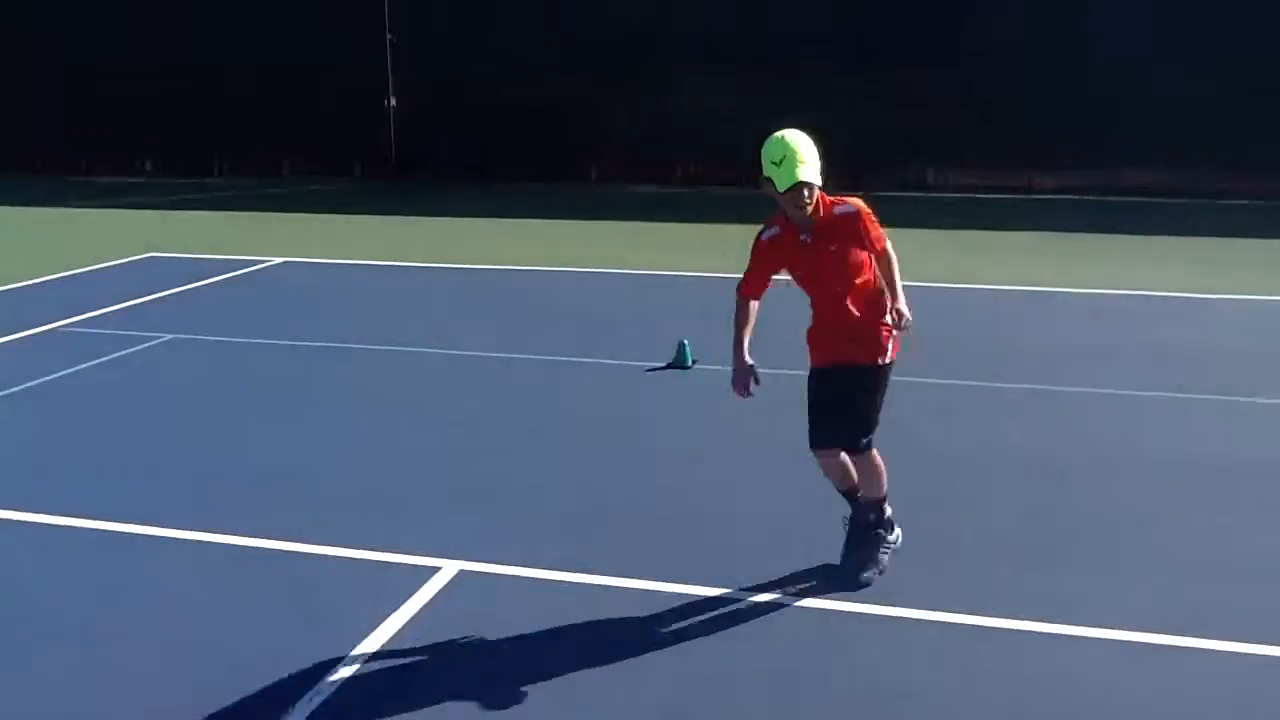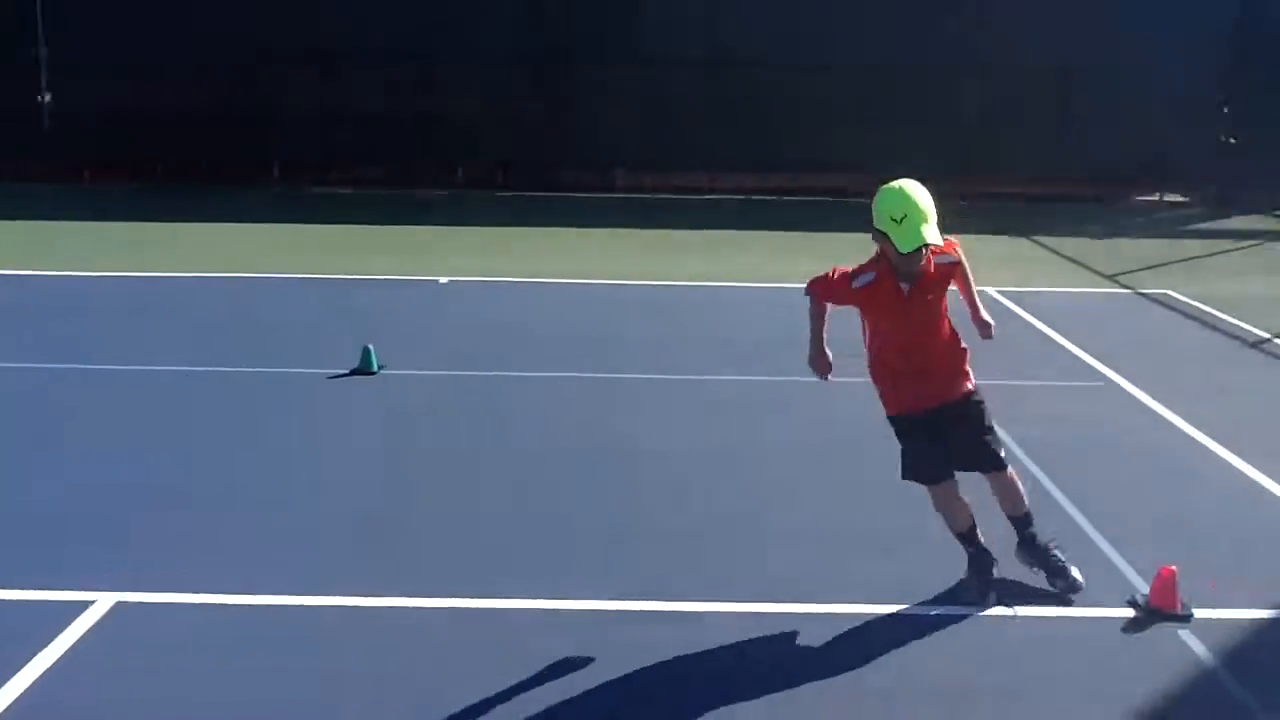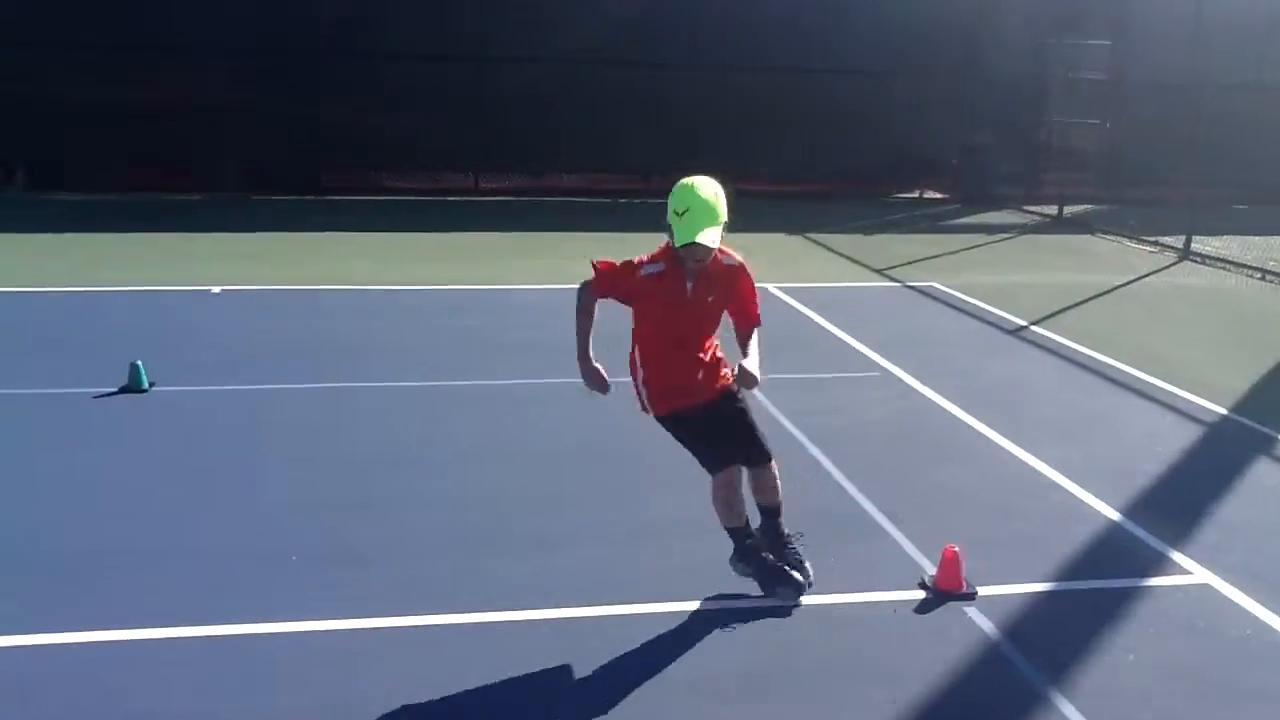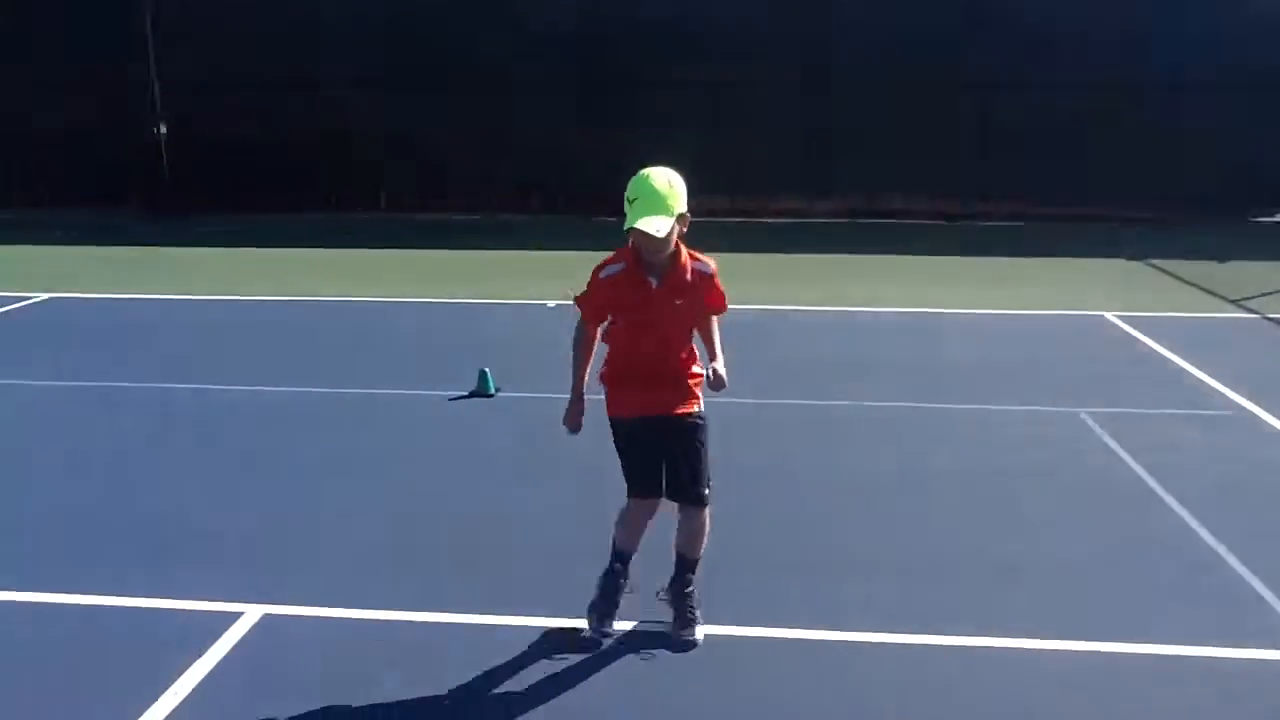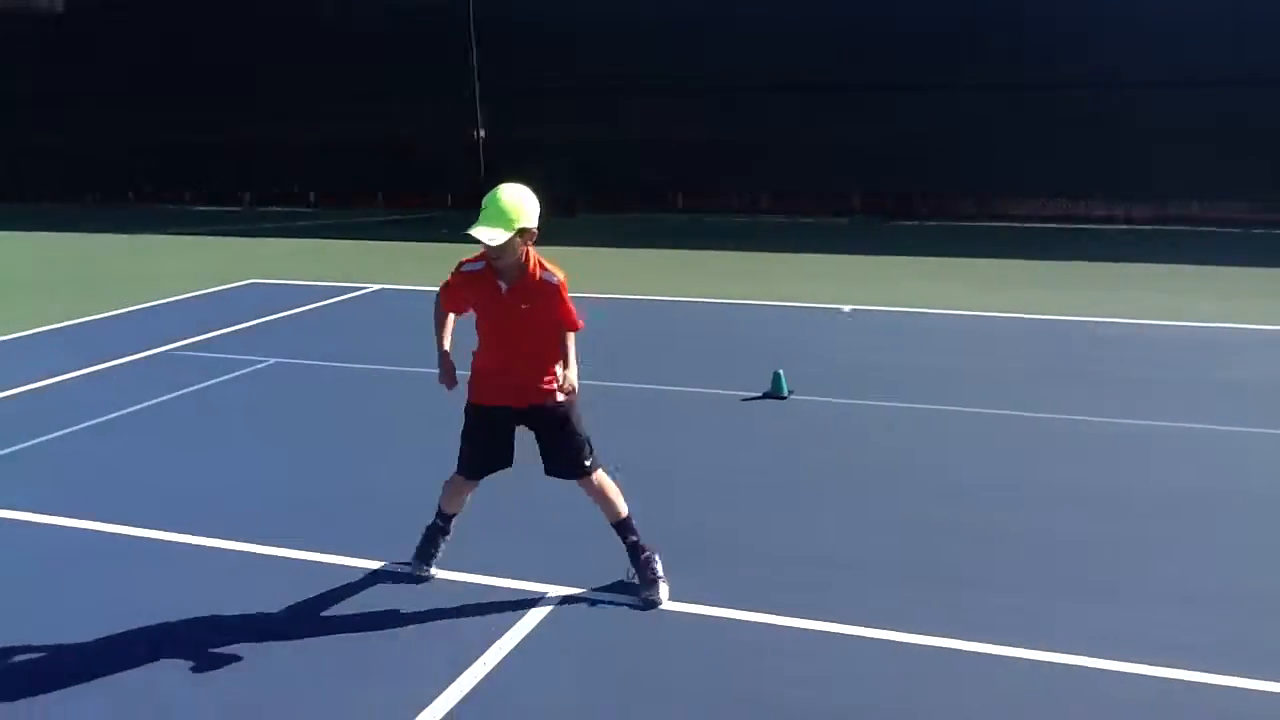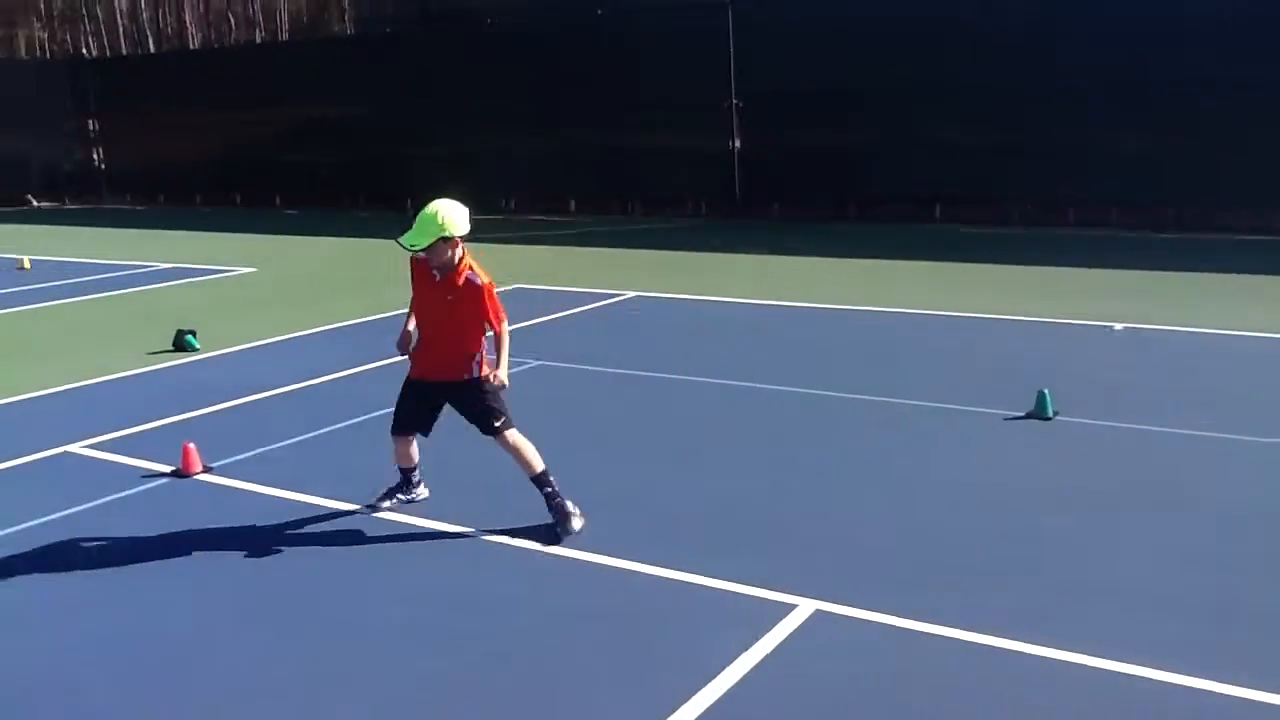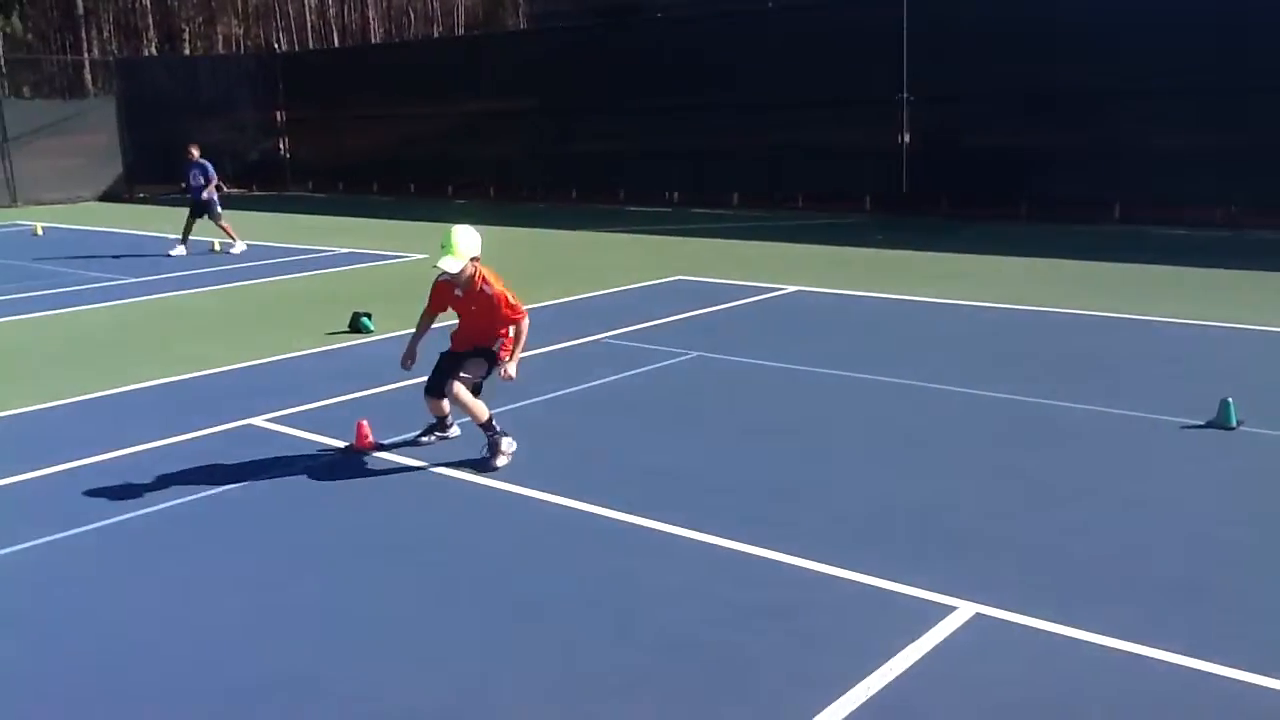
dt=0.5s
person 1, frame 1
left shoulder: (851, 213)
right shoulder: (770, 238)
left elbow: (882, 248)
right elbow: (749, 295)
left wrist: (897, 298)
right wrist: (740, 357)
left hip: (870, 341)
right hip: (829, 348)
left knee: (856, 443)
right knee: (825, 449)
left ankle: (878, 527)
right ankle: (874, 522)
person 1, frame 2
left shoulder: (944, 257)
right shoulder: (862, 284)
right elbow: (816, 290)
left wrist: (976, 309)
right wrist: (818, 347)
left hip: (953, 384)
right hip: (903, 396)
left knee: (997, 468)
right knee: (939, 483)
left ankle: (1031, 544)
right ankle: (978, 556)
person 1, frame 3
left shoulder: (732, 269)
right shoulder: (645, 274)
left elbow: (748, 323)
right elbow: (588, 290)
left wrist: (750, 361)
right wrist: (585, 358)
left hip: (715, 380)
right hip: (668, 392)
left knee: (762, 460)
right knee: (726, 471)
left ankle: (775, 537)
right ankle: (747, 550)
person 1, frame 4
left shoulder: (703, 273)
right shoulder: (610, 276)
right elbow: (588, 328)
left wrist: (716, 359)
right wrist: (576, 396)
left hip: (682, 398)
right hip: (629, 401)
left knee: (694, 501)
right knee: (644, 501)
left ankle: (682, 588)
right ankle: (614, 579)
person 1, frame 5
left shoulder: (549, 281)
right shoulder: (469, 273)
left elbow: (568, 329)
right elbow: (444, 304)
left wrist: (571, 370)
right wrist: (443, 354)
left hip: (544, 390)
right hip: (489, 390)
left knee: (586, 472)
right knee: (466, 475)
left ankle: (637, 550)
right ankle: (438, 532)
person 1, frame 6
left shoulder: (476, 284)
right shoulder: (420, 262)
left elbow: (500, 327)
left wrist: (501, 368)
right wrist: (408, 326)
left hip: (467, 370)
right hip: (425, 367)
left knee: (505, 435)
right knee: (401, 435)
left ankle: (554, 497)
right ankle: (411, 485)
person 1, frame 7
left shoulder: (492, 292)
right shoulder: (443, 283)
left elbow: (522, 319)
right elbow: (431, 312)
left wrist: (512, 361)
right wrist: (412, 345)
left hip: (492, 346)
right hip: (463, 342)
left knee: (456, 388)
right knee: (433, 395)
left ankle: (498, 439)
right ankle: (445, 426)
